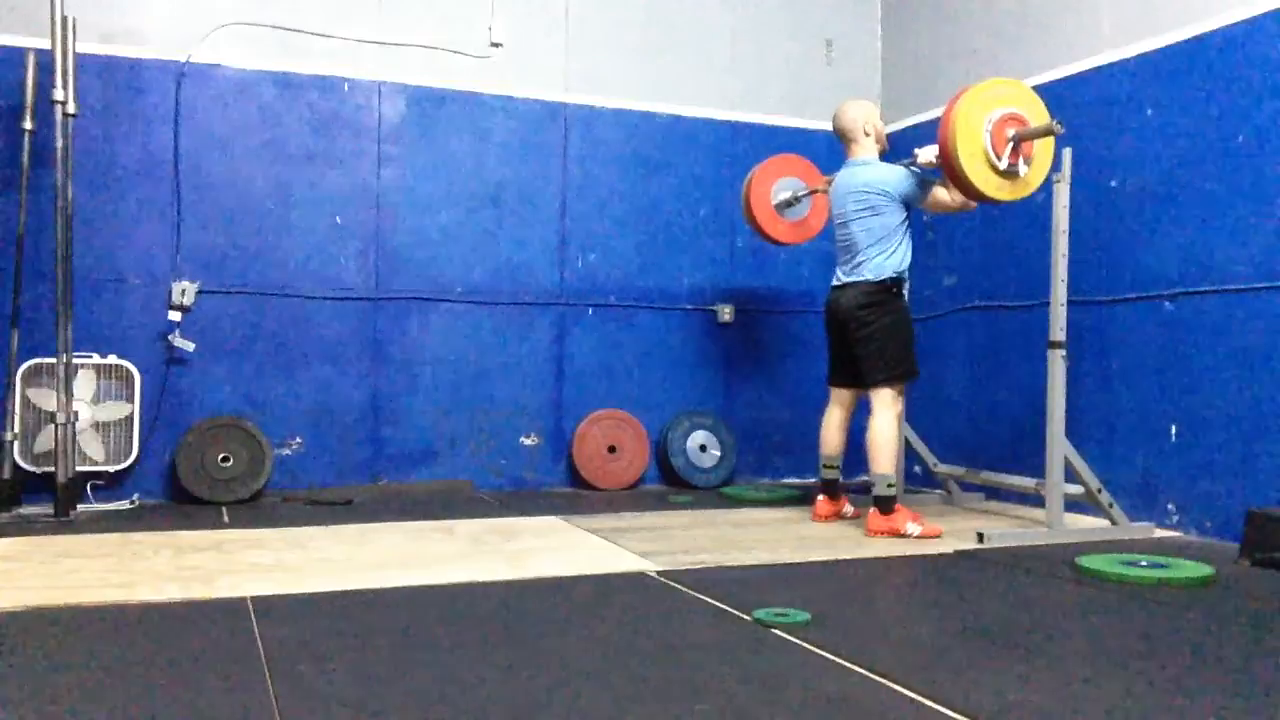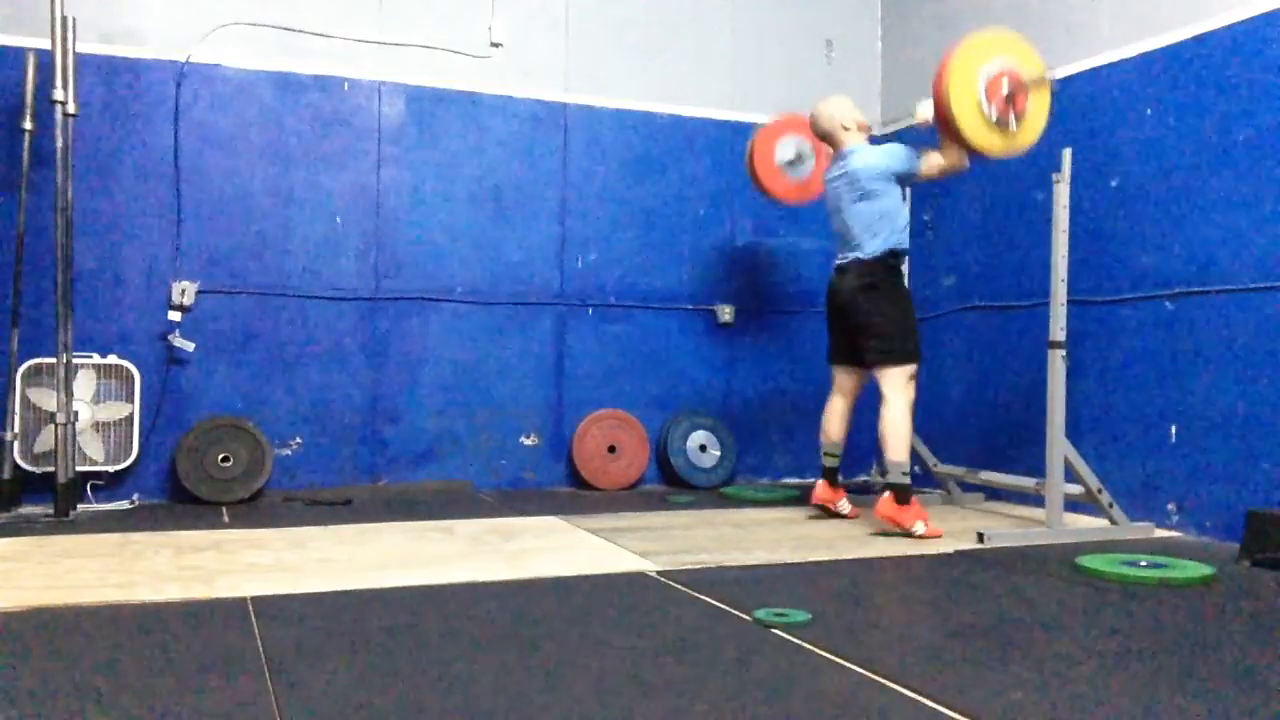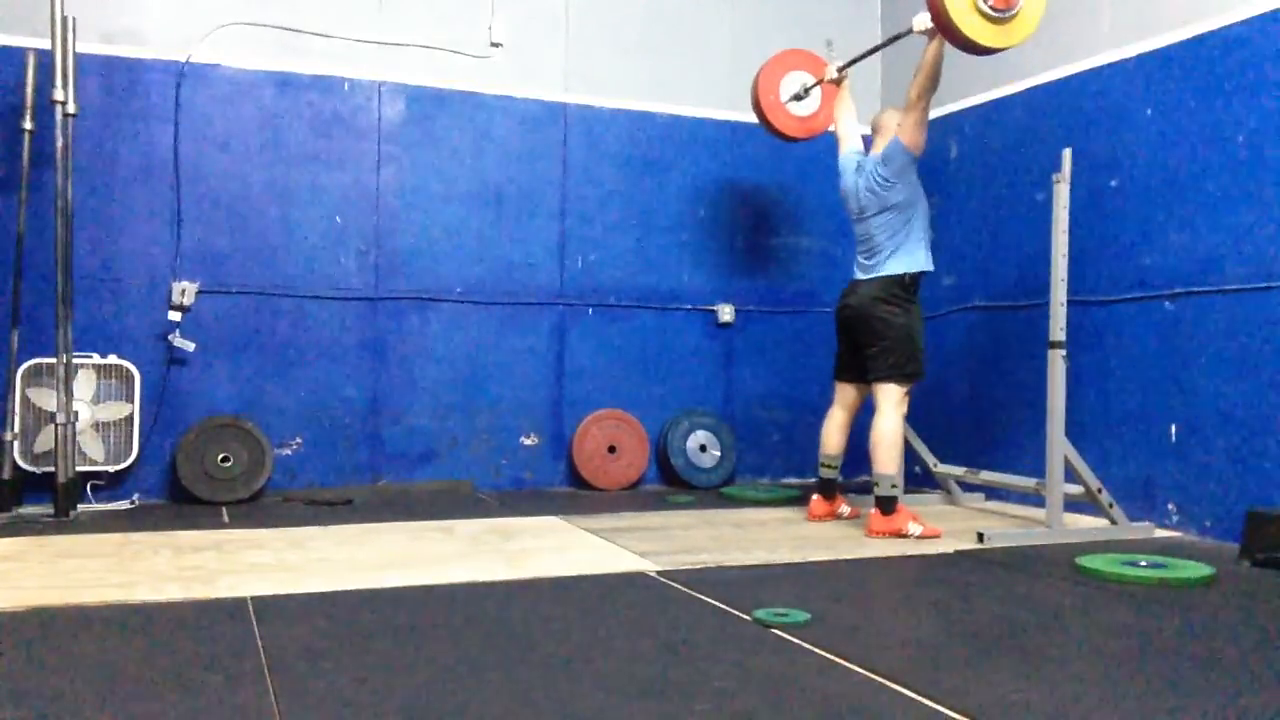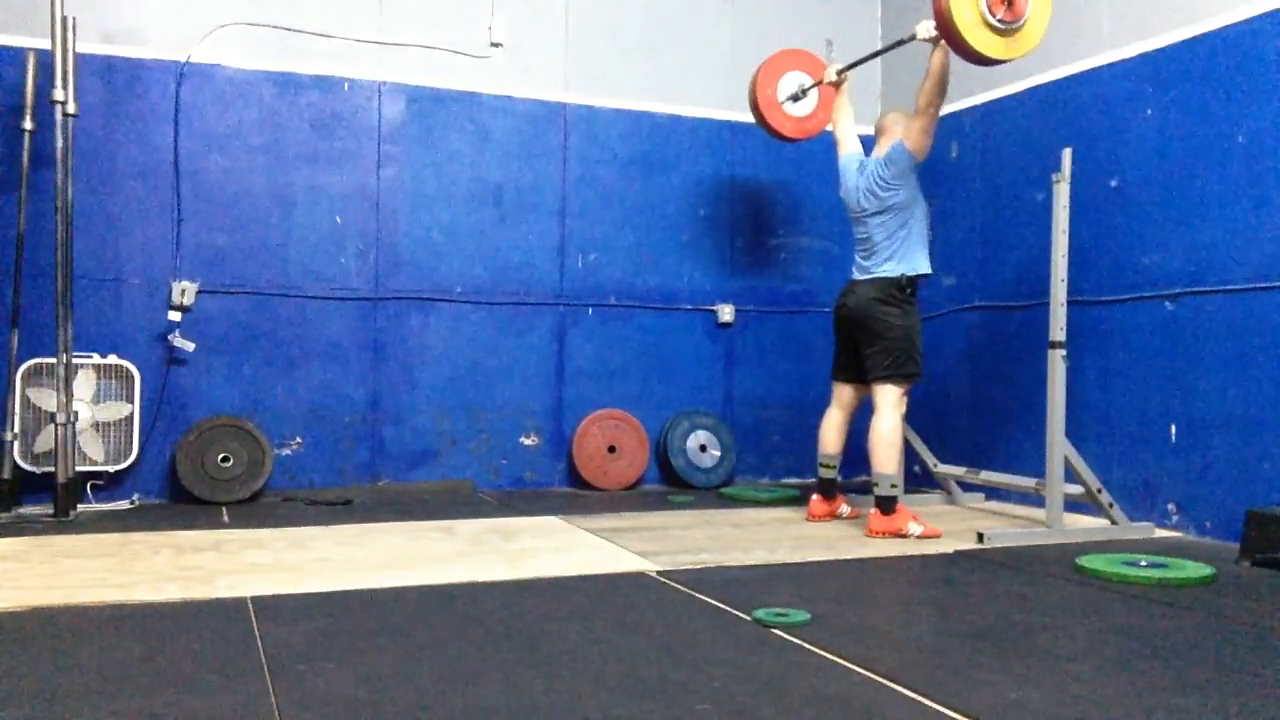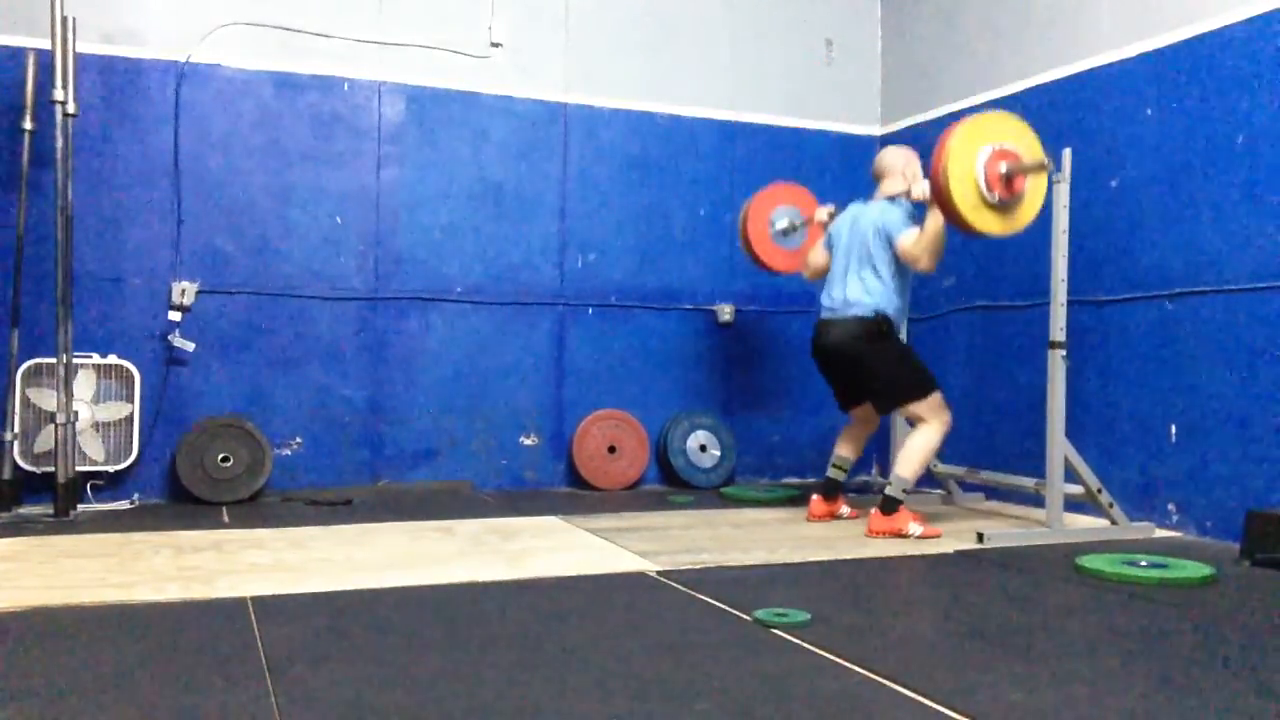
dt=1s
person 1, frame 1
left shoulder: (839, 183)
right shoulder: (891, 176)
right elbow: (961, 201)
left hip: (842, 297)
right hip: (876, 298)
left knee: (841, 402)
right knee: (887, 402)
left ankle: (829, 497)
right ankle: (886, 511)
person 1, frame 2
left shoulder: (834, 171)
right shoulder: (880, 157)
right elbow: (953, 162)
left wrist: (822, 151)
left hip: (843, 283)
right hip: (877, 281)
left knee: (844, 389)
right knee: (898, 387)
left ankle: (827, 485)
right ankle: (898, 500)
person 1, frame 3
left shoulder: (852, 168)
right shoulder: (894, 164)
left elbow: (846, 125)
right elbow: (919, 98)
left wrist: (839, 85)
right wrist: (936, 38)
left hip: (857, 297)
right hip: (889, 297)
left knee: (846, 401)
right knee: (892, 401)
left ankle: (825, 497)
right ankle: (887, 513)
person 1, frame 4
left shoulder: (853, 170)
right shoulder: (895, 167)
left elbow: (843, 126)
right elbow: (928, 107)
left wrist: (838, 87)
right wrist: (940, 46)
left hip: (854, 297)
right hip: (888, 298)
left knee: (843, 400)
right knee: (890, 402)
left ankle: (825, 497)
right ankle: (887, 513)
person 1, frame 5
left shoulder: (847, 217)
right shoulder: (895, 214)
left elbow: (812, 269)
right elbow: (924, 259)
left wrist: (822, 227)
right wrist: (937, 206)
left hip: (829, 335)
right hip: (866, 333)
left knee: (865, 418)
right knee: (935, 417)
left ankle: (826, 497)
right ankle: (889, 511)
